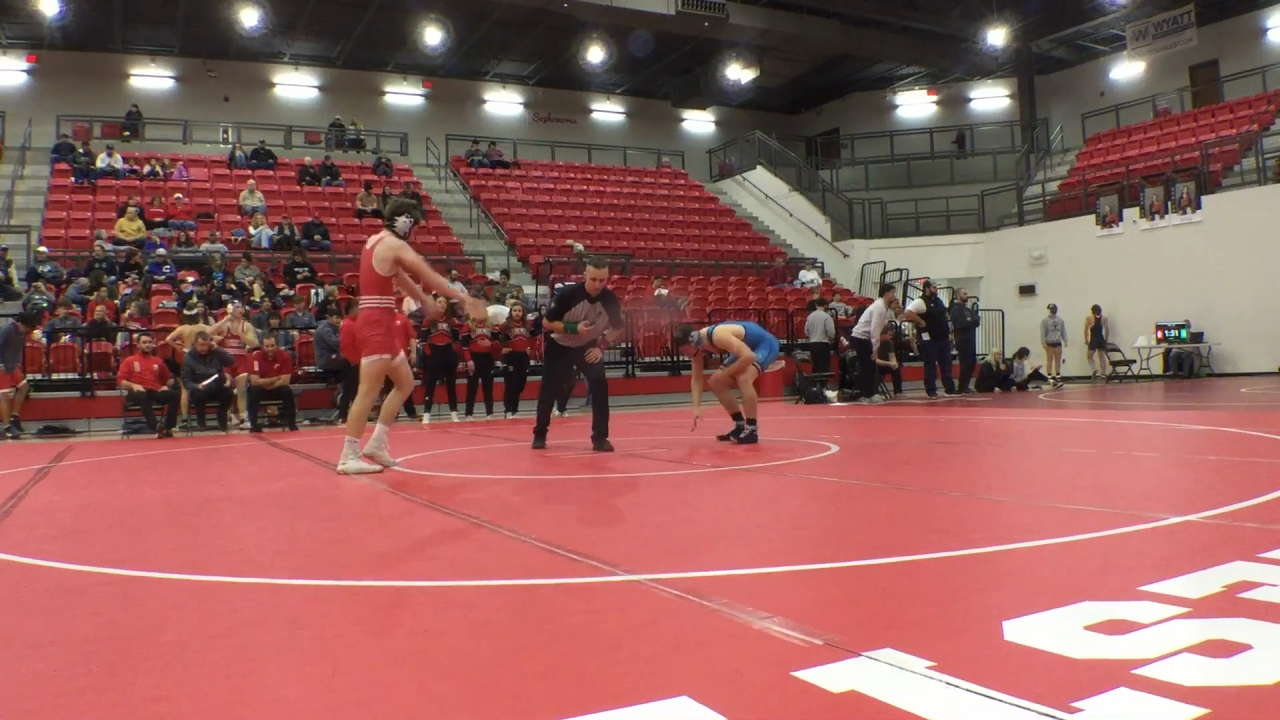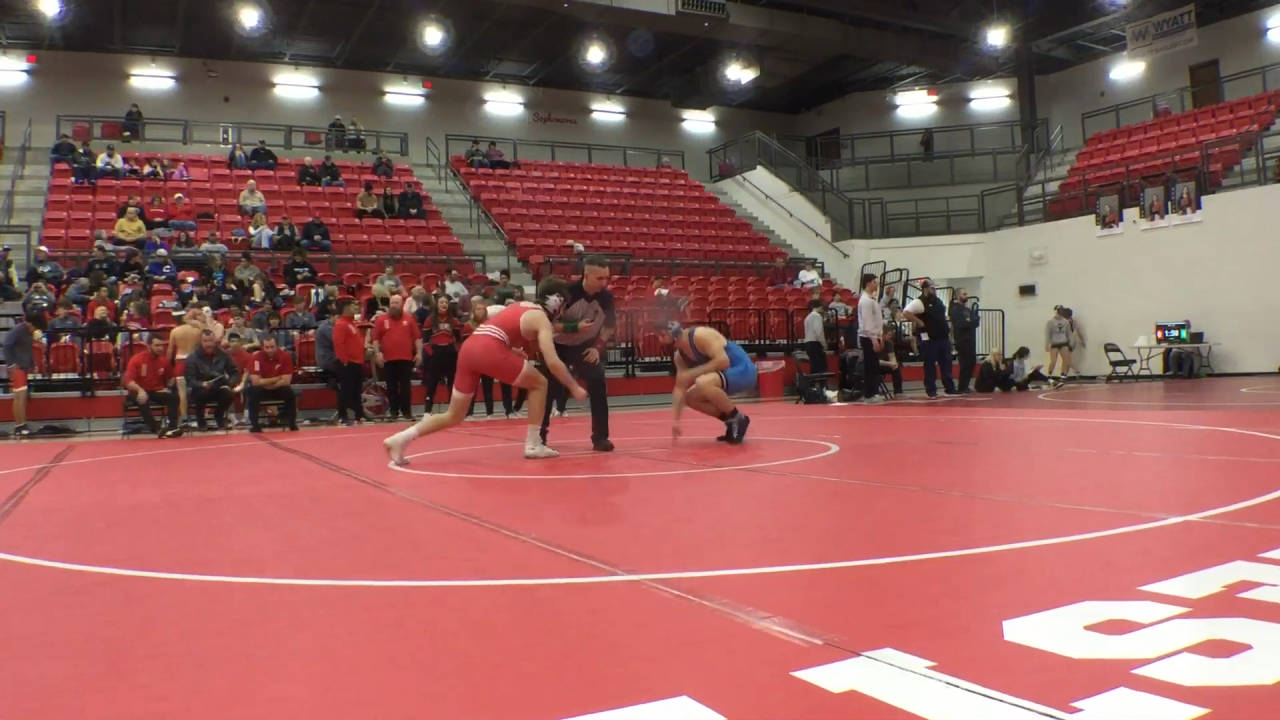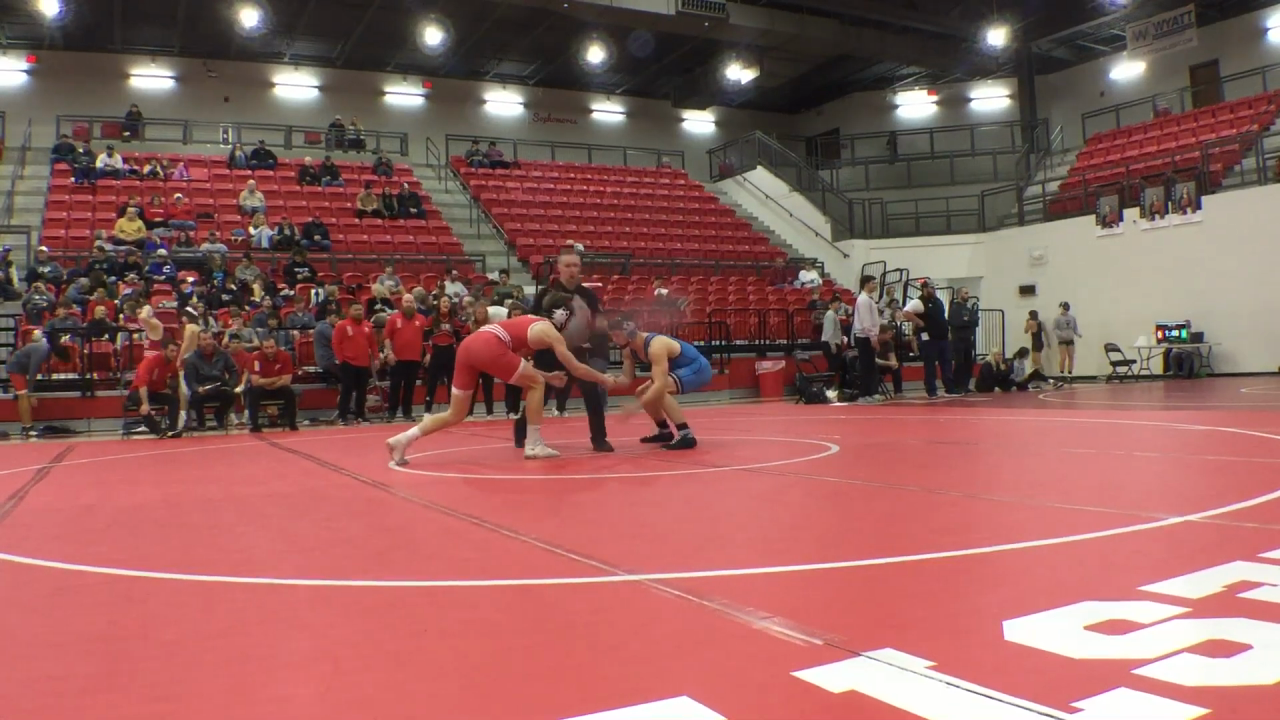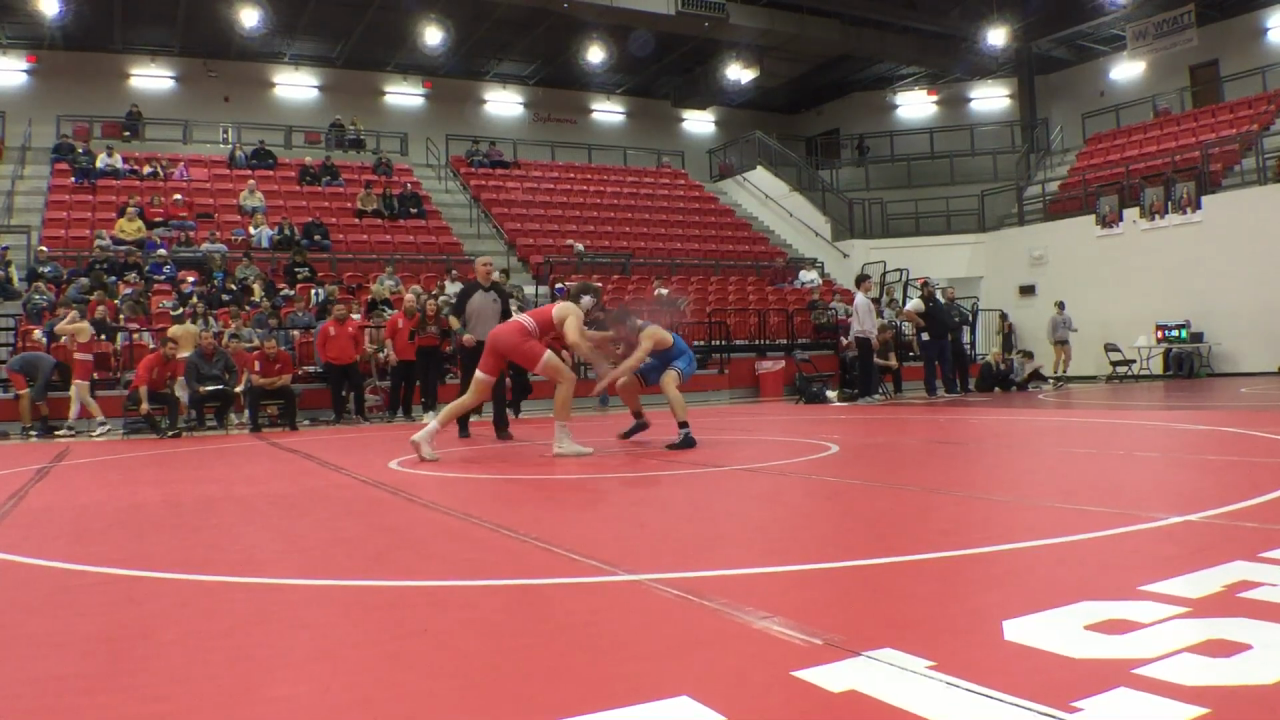
dt=1s
person 1, frame 1
left shoulder: (375, 242)
right shoulder: (395, 245)
right elbow: (430, 277)
left wrist: (423, 298)
right wrist: (465, 299)
left hip: (375, 321)
right hip: (376, 323)
left knee: (406, 383)
right knee: (368, 392)
left ankle: (376, 445)
right ankle: (348, 457)
person 1, frame 2
left shoulder: (521, 306)
right shoulder: (542, 320)
right elbow: (551, 360)
left wrist: (515, 352)
right wrist: (574, 386)
left hip: (469, 348)
right hip: (489, 350)
left knee: (453, 416)
right knee: (539, 384)
left ankle: (400, 440)
right ankle: (534, 445)
person 1, frame 3
left shoulder: (530, 321)
right shoulder: (551, 332)
left elbow: (518, 359)
right elbow: (577, 368)
left wrist: (548, 376)
right wrist: (604, 379)
left hip: (468, 345)
right hip: (488, 346)
left knee: (455, 415)
right knee: (536, 384)
left ankle: (402, 440)
right ankle: (534, 445)
person 1, frame 4
left shoulder: (562, 307)
right shoulder: (576, 311)
left elbow: (580, 336)
right elbow: (573, 341)
right wrist: (596, 359)
left hip: (498, 334)
right hip: (514, 337)
left knee: (472, 398)
right knee: (566, 379)
left ankle: (425, 436)
right ankle: (562, 442)
person 2, frame 1
left shoulder: (610, 299)
right shoulder: (568, 294)
left elbow: (617, 327)
right elbow: (547, 322)
left wrist: (600, 347)
right wrist: (574, 328)
left hip: (588, 347)
right hip: (559, 346)
left knee: (599, 386)
right knee: (549, 390)
left ankle: (600, 438)
right ankle: (539, 434)
person 2, frame 2
left shoulder: (606, 297)
right shoulder: (566, 293)
left elbow: (610, 325)
left wrist: (598, 346)
right wrist: (574, 327)
left hip: (586, 346)
right hip: (558, 346)
left knee: (598, 385)
right knee: (548, 389)
left ankle: (600, 437)
right ankle: (539, 434)
person 2, frame 3
left shoulder: (586, 295)
right shoulder: (547, 293)
left elbow: (599, 320)
left wrist: (600, 324)
left hip: (578, 352)
right hip: (548, 353)
left knee: (593, 393)
left ankle: (599, 438)
right ankle: (521, 432)
person 2, frame 4
left shoulder: (500, 293)
right shoulder: (466, 292)
left elbow: (506, 319)
right elbow: (453, 316)
right wrist: (462, 334)
right hip: (471, 346)
left knee: (499, 387)
right knee: (467, 387)
left ankle: (502, 427)
right ankle: (463, 426)
